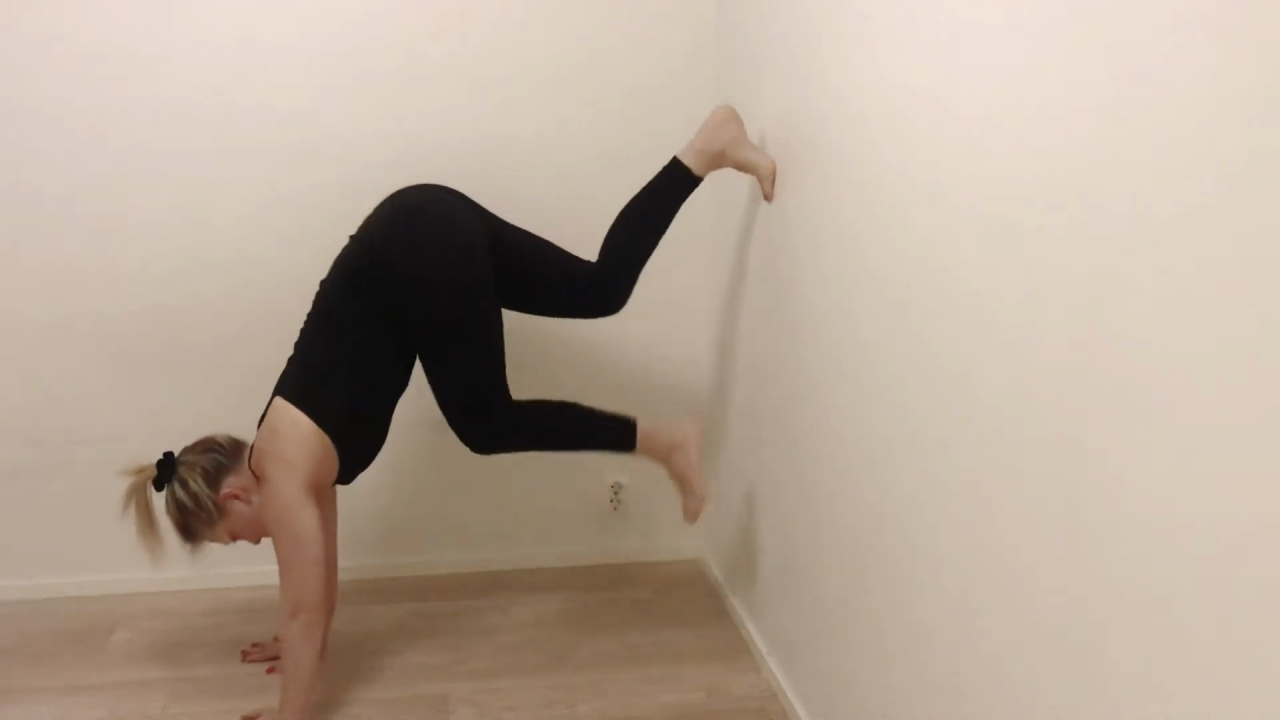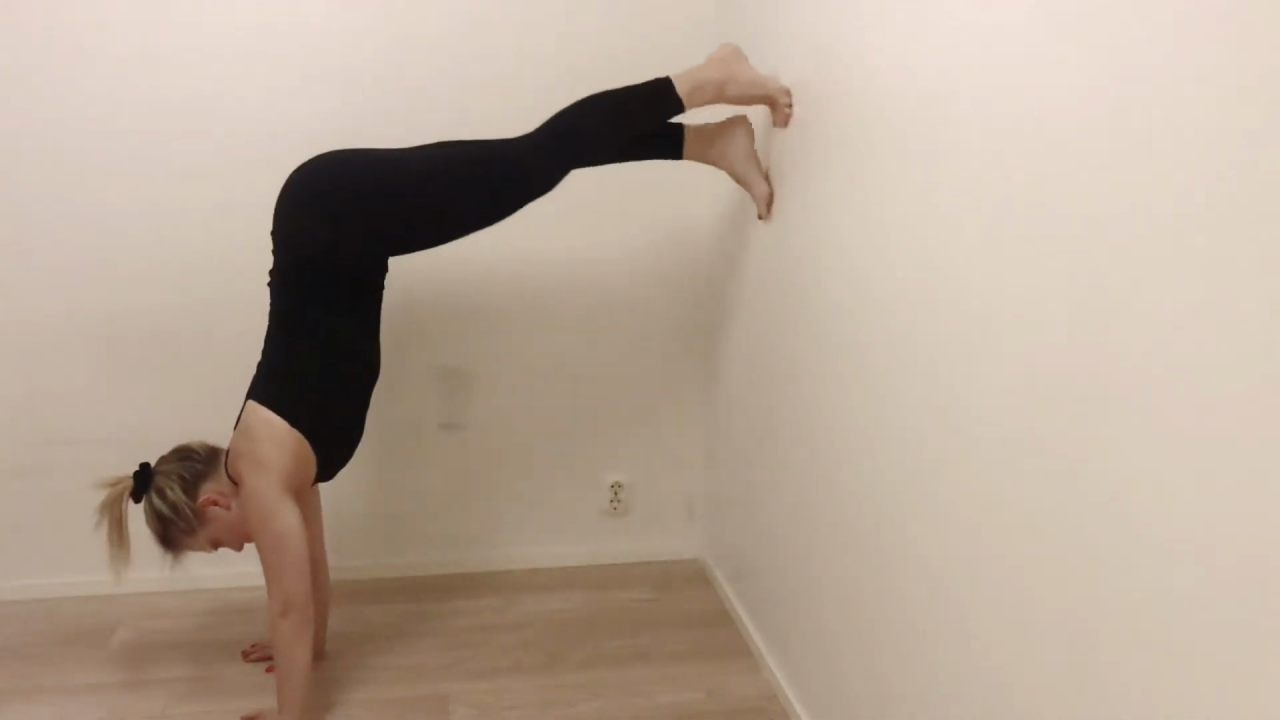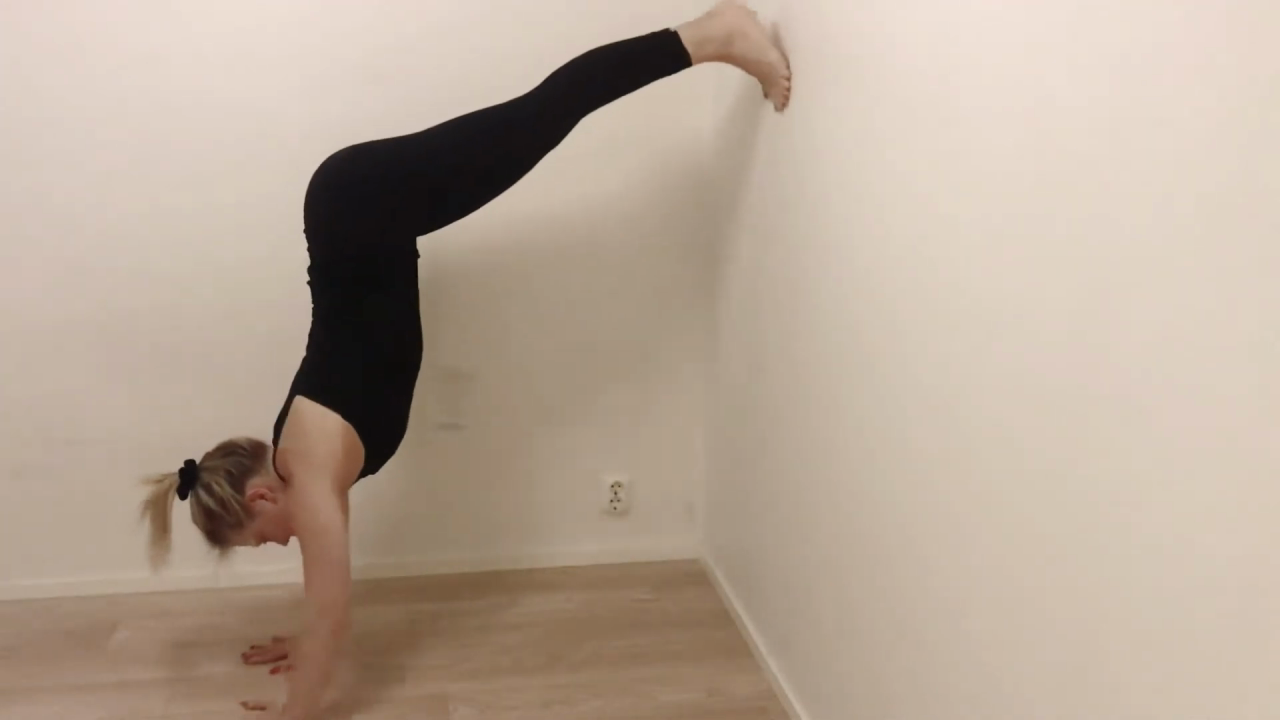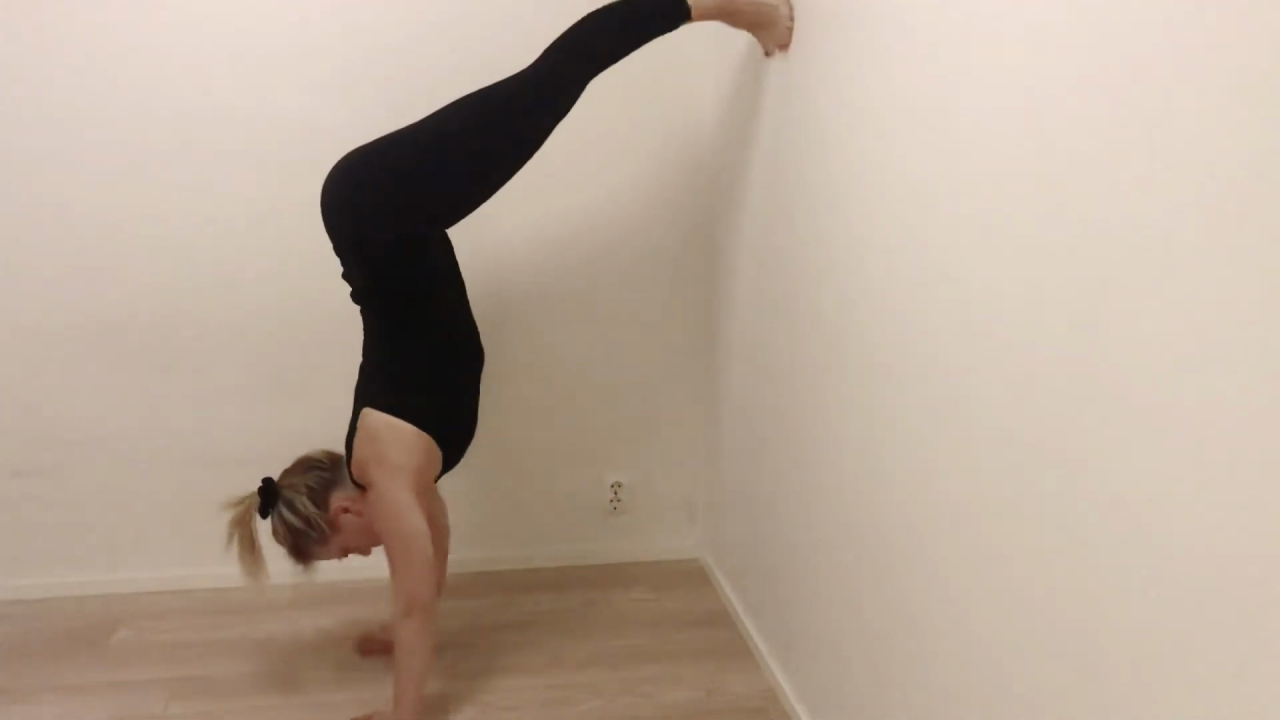
dt=0.7s
person 1, frame 1
left shoulder: (282, 475)
right shoulder: (296, 454)
left elbow: (302, 610)
right elbow: (322, 555)
right wrist: (305, 642)
left hip: (425, 240)
right hip: (426, 230)
left knee: (489, 427)
right knee: (596, 290)
left ankle: (657, 439)
right ankle: (709, 146)
person 1, frame 2
left shoulder: (261, 481)
right shoulder: (272, 462)
left elbow: (290, 608)
right elbow: (310, 556)
right wrist: (311, 641)
left hip: (341, 210)
right hip: (335, 211)
left knee: (536, 159)
right knee: (535, 163)
left ankle: (705, 82)
person 1, frame 3
left shoulder: (308, 472)
right shoulder: (298, 460)
left elbow: (329, 598)
right elbow: (324, 549)
right wrist: (311, 643)
left hip: (365, 206)
right hip: (360, 212)
left knee: (538, 113)
right knee: (534, 116)
person 1, frame 4
left shoulder: (387, 474)
right shoulder: (381, 469)
left elbow: (415, 608)
right wrist: (405, 629)
right hip: (377, 207)
left knee: (544, 85)
